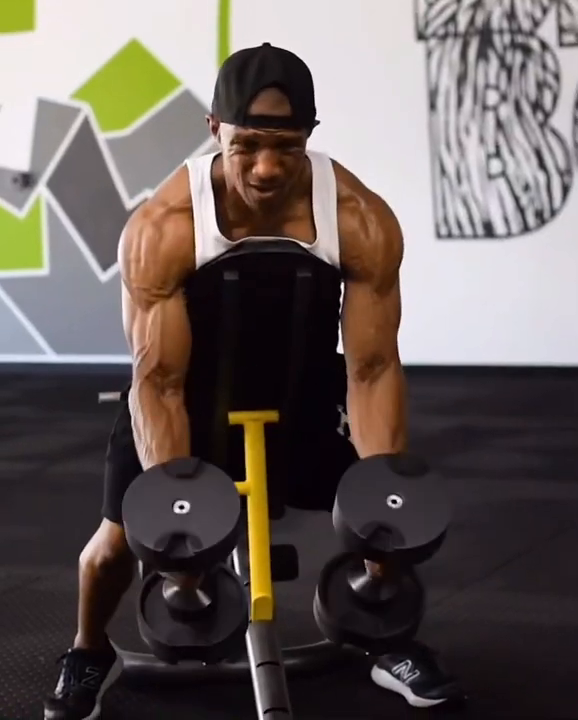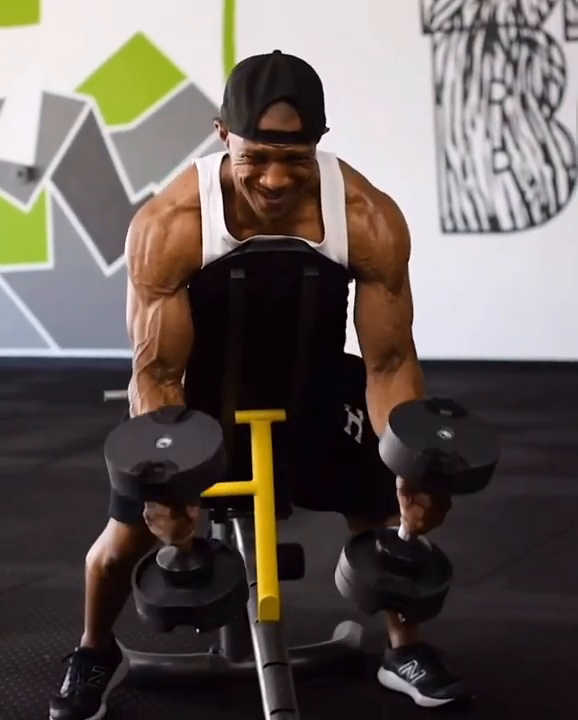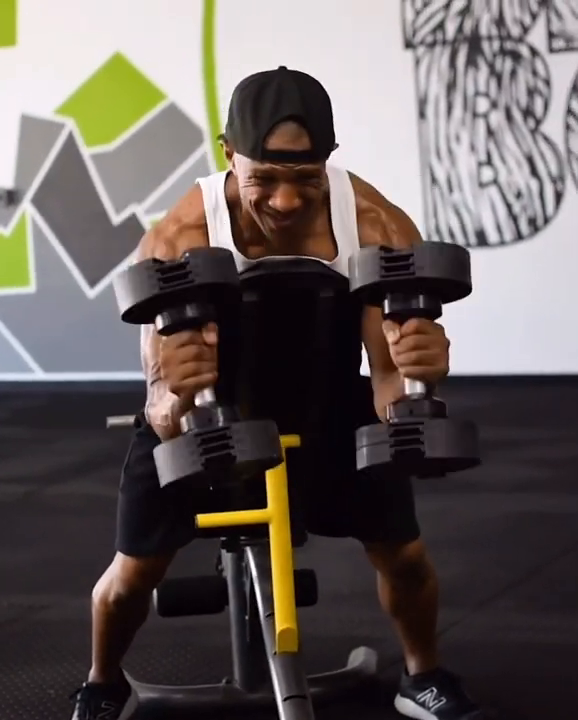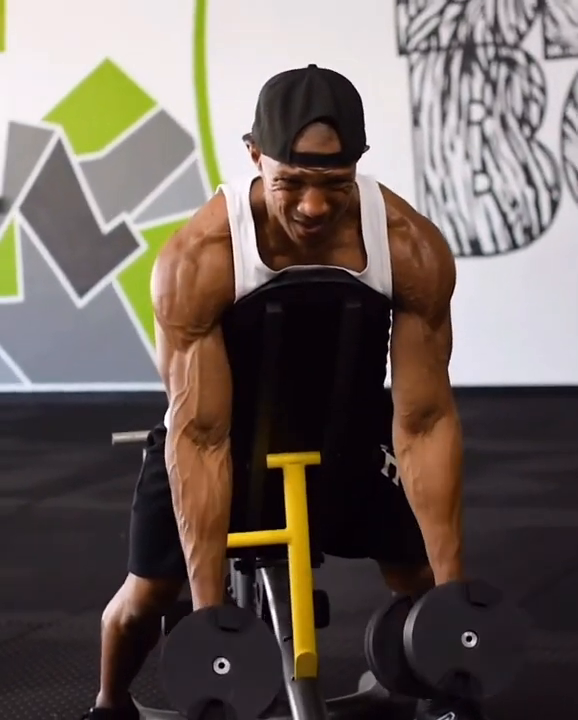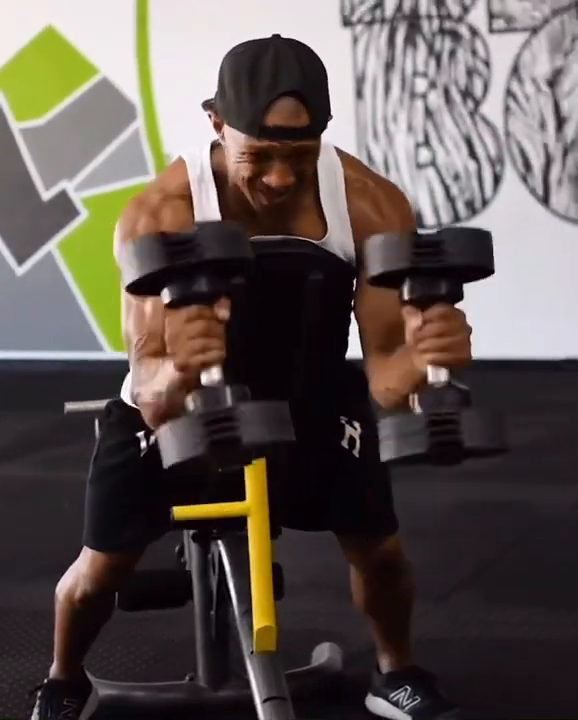
dt=1s
person 1, frame 1
left shoulder: (361, 220)
right shoulder: (160, 227)
left elbow: (372, 367)
right elbow: (158, 381)
right hip: (194, 376)
right knee: (120, 535)
left ankle: (399, 650)
right ankle: (90, 655)
person 1, frame 2
left shoulder: (370, 220)
right shoulder: (167, 224)
left elbow: (388, 363)
right elbow: (157, 372)
right hip: (200, 377)
left knee: (386, 520)
right knee: (127, 534)
left ankle: (406, 652)
right ankle: (96, 655)
person 1, frame 3
left shoulder: (381, 229)
right shoulder: (176, 243)
left elbow: (392, 392)
right elbow: (169, 419)
left wrist: (418, 376)
right wrist: (178, 395)
left knee: (403, 554)
right knee: (134, 570)
person 1, frame 4
left shoulder: (413, 248)
right shoulder: (196, 259)
left elbow: (423, 419)
right elbow: (202, 435)
left wrist: (451, 581)
right wrist: (208, 605)
right hip: (222, 422)
left knee: (416, 571)
right knee: (147, 593)
person 1, frame 5
left shoulder: (372, 206)
right shoulder: (160, 214)
left elbow: (386, 360)
right elbow: (148, 380)
left wrist: (426, 363)
right wrist: (173, 373)
left hip: (307, 391)
right hip: (179, 394)
left knee: (379, 543)
right knee: (103, 565)
